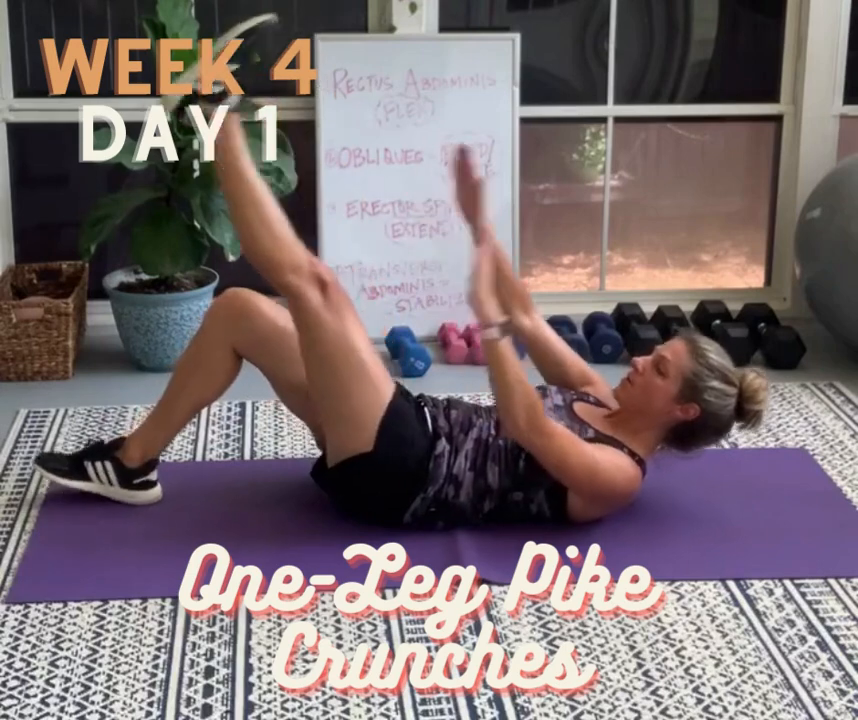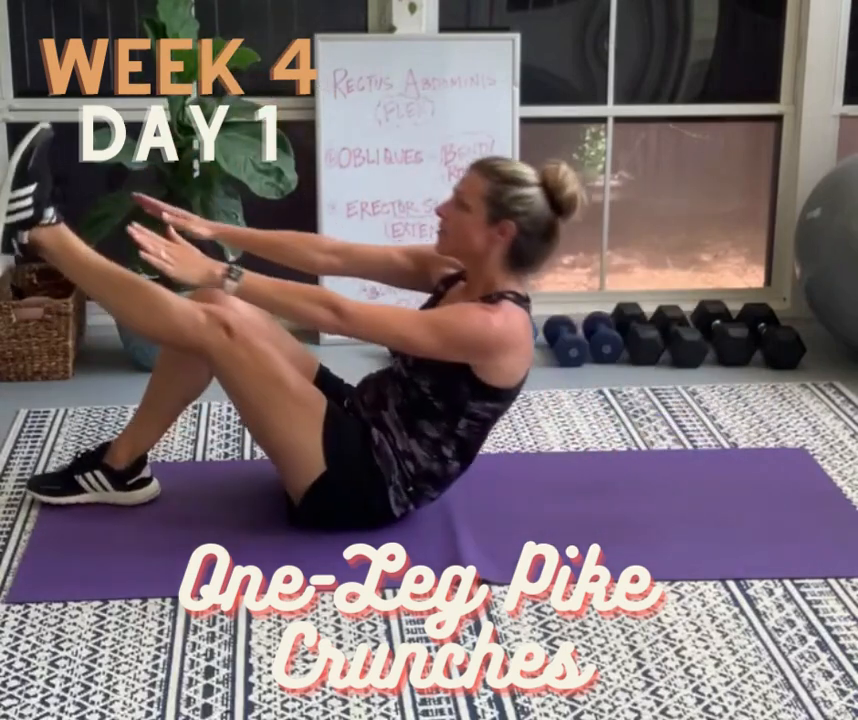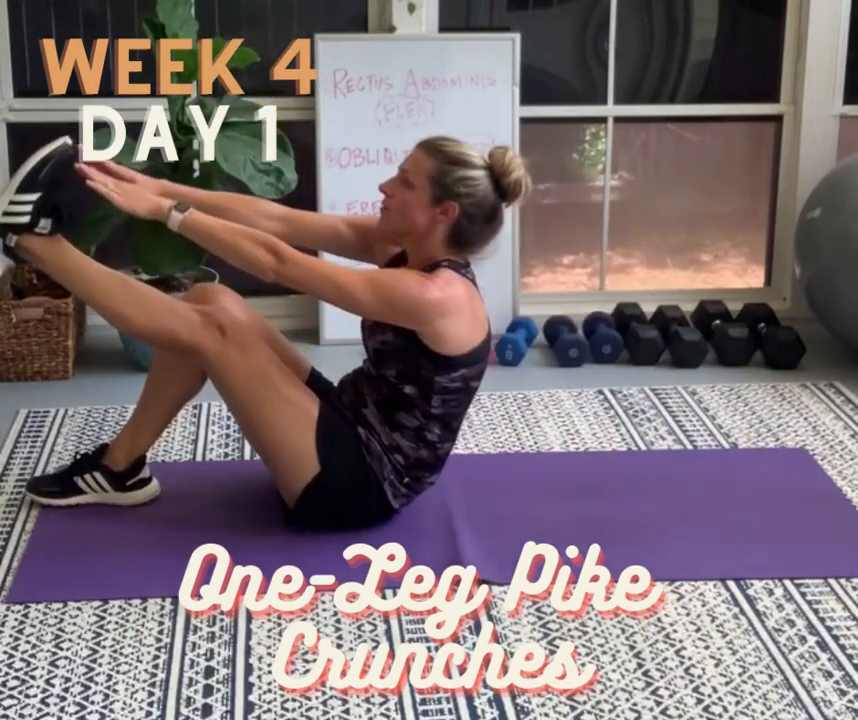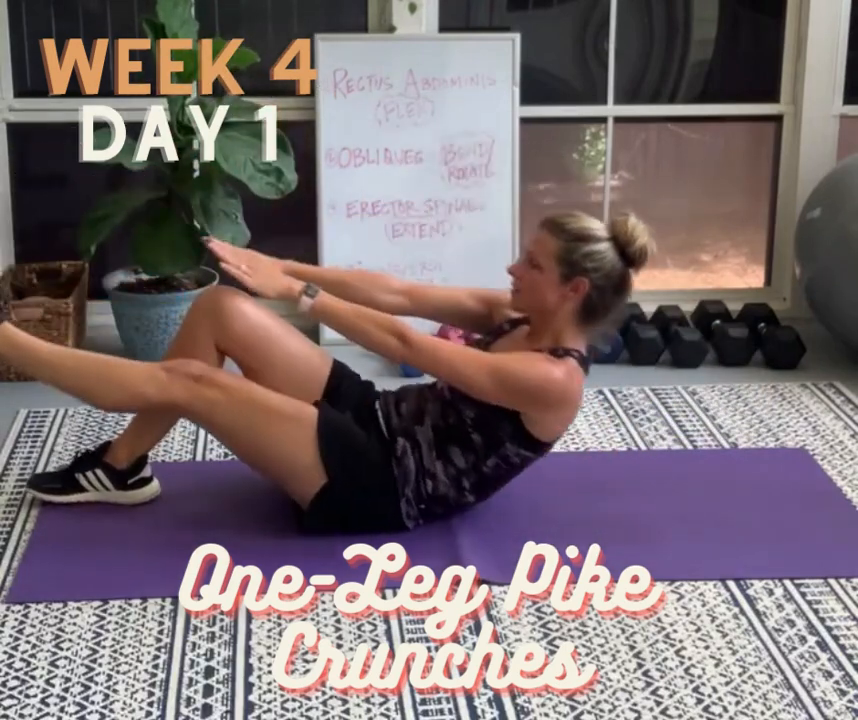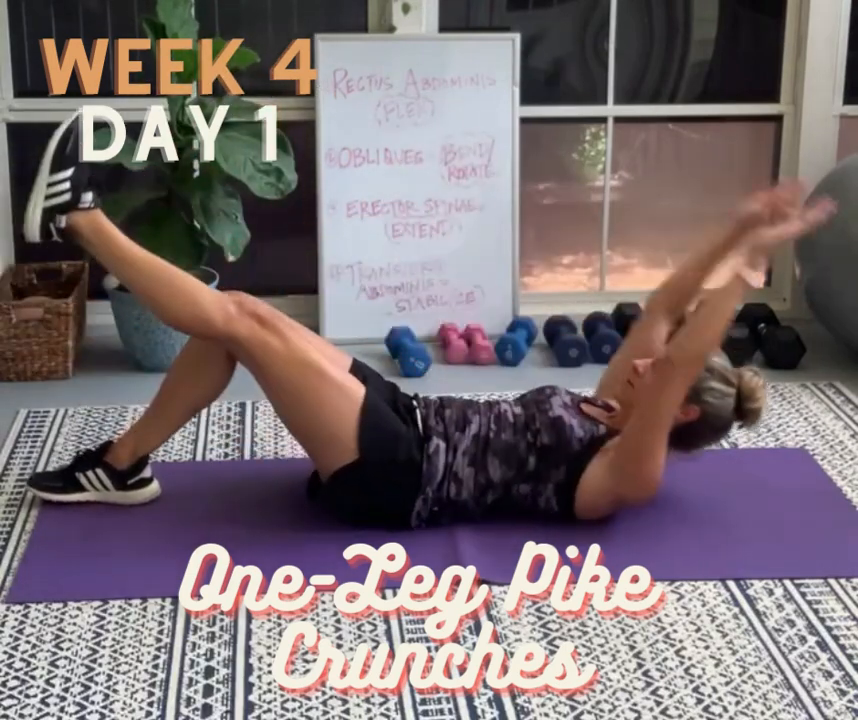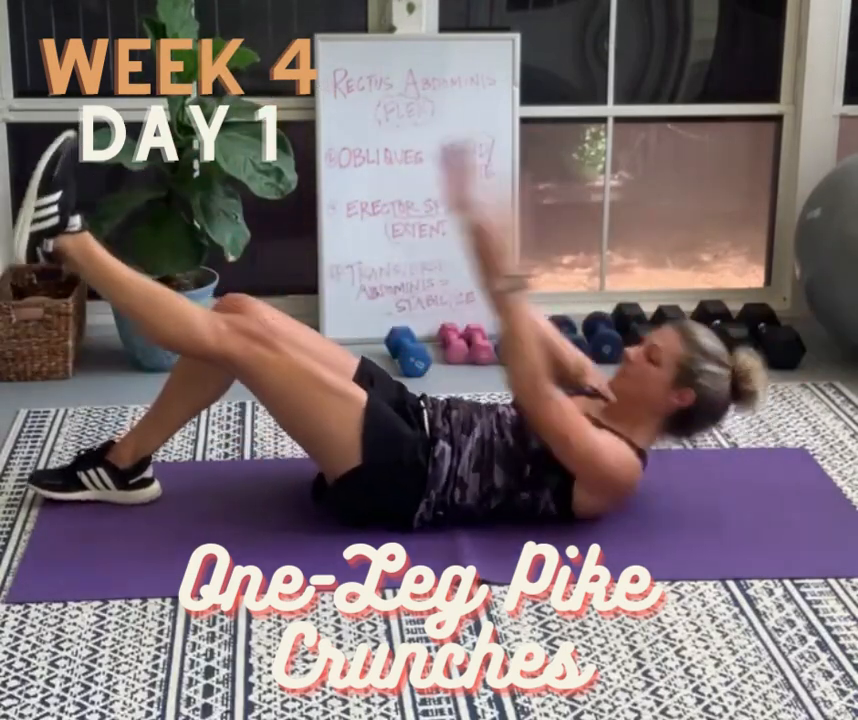
dt=0.7s
person 1, frame 1
left shoulder: (618, 475)
right shoulder: (606, 405)
left elbow: (529, 429)
right elbow: (526, 320)
left wrist: (490, 326)
right wrist: (481, 229)
left hip: (399, 479)
right hip: (418, 432)
left knee: (313, 284)
right knee: (240, 308)
left ankle: (223, 120)
right ankle: (130, 465)
person 1, frame 2
left shoulder: (496, 327)
right shoulder: (455, 271)
left elbow: (337, 315)
right elbow: (333, 255)
left wrist: (217, 274)
right wrist: (213, 230)
left hip: (367, 485)
right hip: (360, 428)
left knee: (214, 325)
right knee: (212, 308)
right ankle: (121, 469)
person 1, frame 3
left shoulder: (434, 295)
right shoulder: (406, 246)
left elbow: (278, 262)
right elbow: (278, 218)
left wrist: (164, 210)
right wrist: (159, 187)
left hip: (360, 483)
right hip: (347, 428)
left knee: (211, 328)
right knee: (210, 300)
right ankle: (120, 468)
person 1, frame 4
left shoulder: (554, 382)
right shoulder: (519, 318)
left elbow: (403, 345)
right elbow: (399, 293)
left wrist: (296, 293)
right wrist: (288, 268)
left hip: (373, 482)
right hip: (371, 419)
left knee: (184, 379)
right knee: (220, 306)
right ankle: (121, 468)
person 1, frame 5
left shoulder: (631, 476)
right shoulder: (608, 413)
left elbow: (674, 373)
right elbow: (655, 319)
left wrist: (743, 261)
right wrist: (736, 238)
left hip: (395, 478)
right hip: (409, 424)
left knee: (236, 320)
right knee: (237, 320)
left ankle: (82, 217)
right ankle: (121, 467)
person 1, frame 6
left shoulder: (616, 466)
right shoulder: (604, 396)
left elbow: (532, 395)
right elbow: (524, 324)
left wrist: (507, 275)
right wrist: (480, 228)
left hip: (400, 480)
right hip: (413, 422)
left knee: (227, 337)
right knee: (238, 310)
left ankle: (67, 240)
right ankle: (121, 466)
